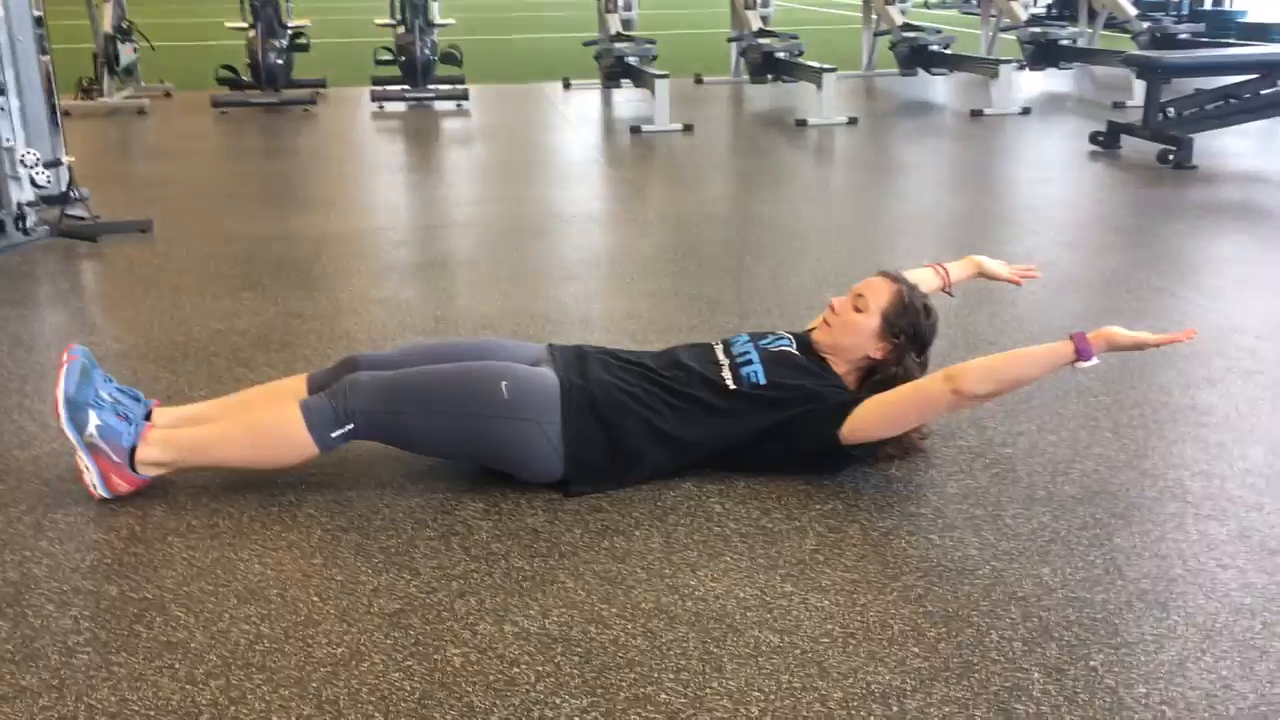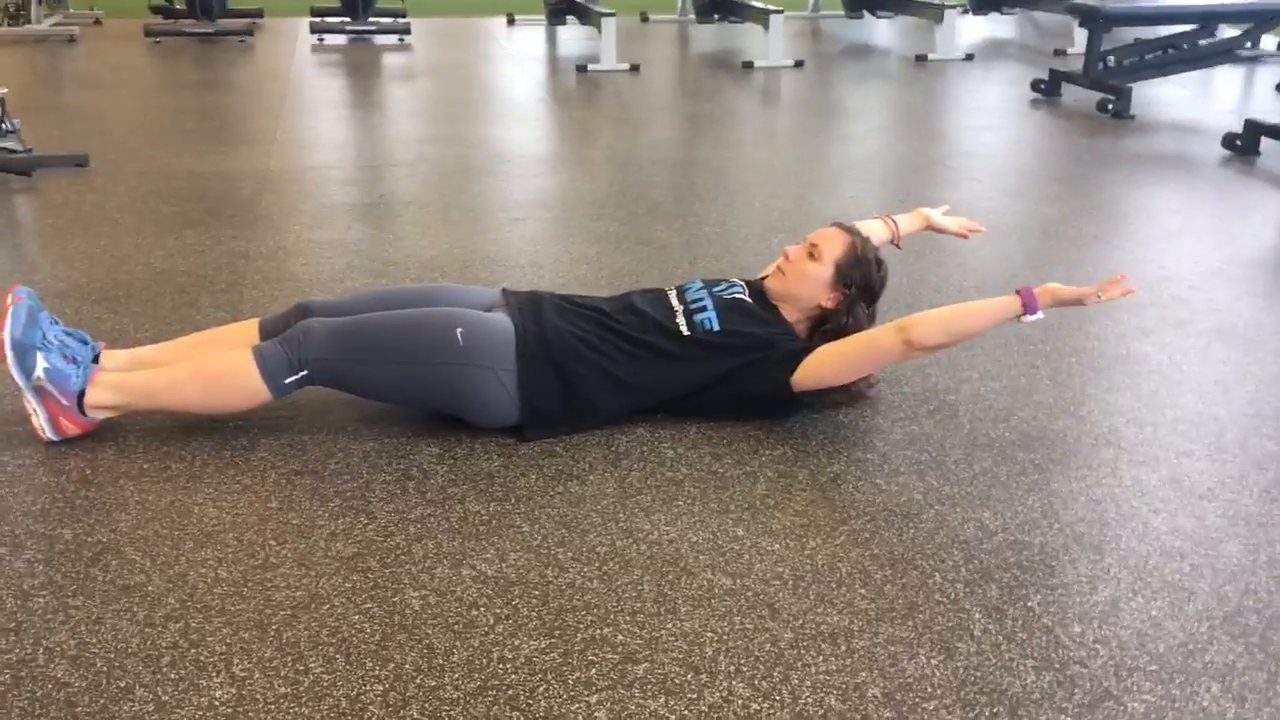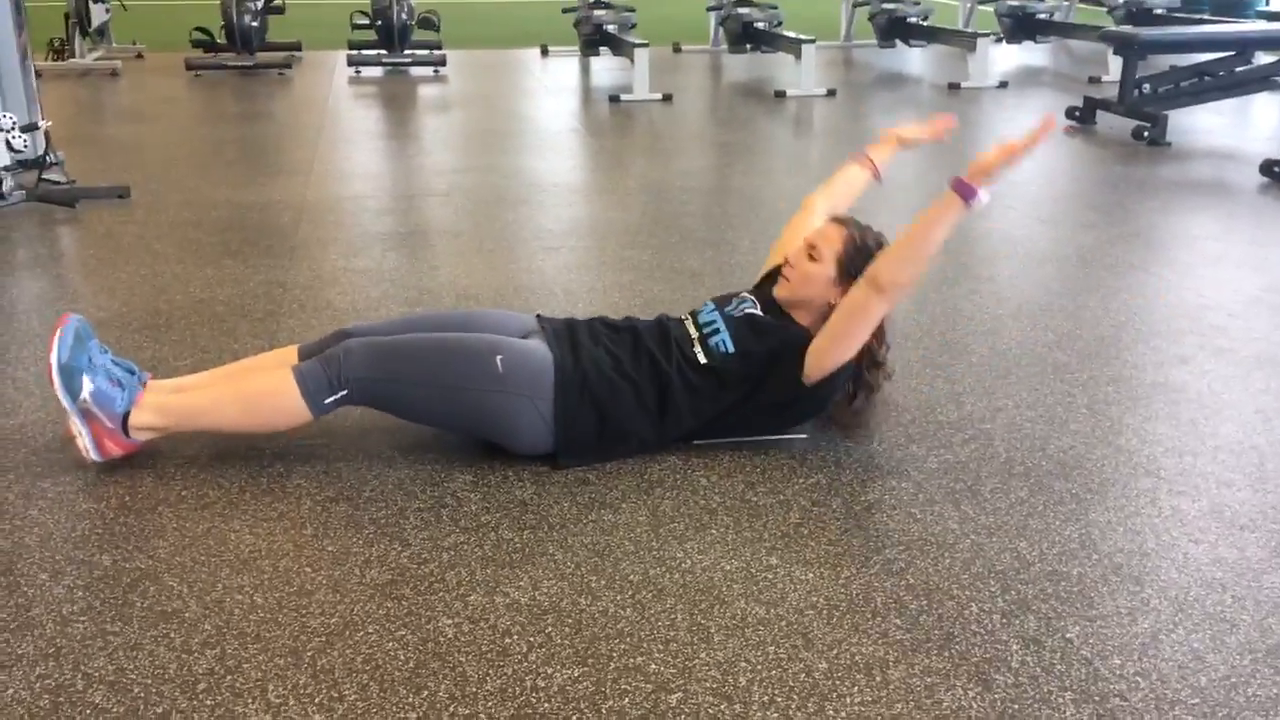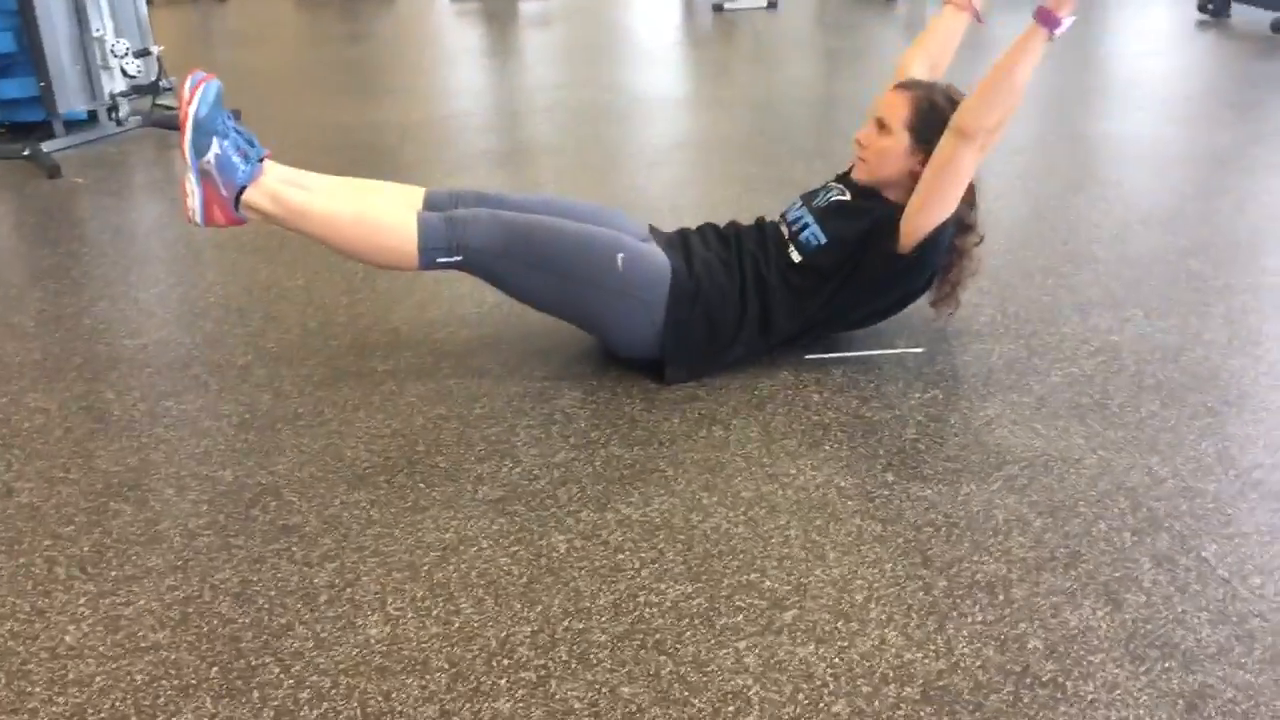
dt=1s
person 1, frame 1
left shoulder: (830, 411)
right shoulder: (802, 352)
left elbow: (958, 382)
right elbow: (896, 284)
left wrist: (1091, 344)
right wrist: (968, 263)
left hip: (570, 430)
right hip: (568, 371)
left knee: (355, 406)
right knee: (357, 372)
left ankle: (136, 454)
right ankle: (150, 423)
person 1, frame 2
left shoulder: (781, 361)
right shoulder: (754, 297)
left elbow: (908, 334)
right elbow: (849, 233)
left wrist: (1038, 299)
right wrist: (918, 216)
left hip: (523, 376)
right hip: (521, 316)
left knee: (306, 355)
right knee: (309, 315)
right ankle: (100, 367)
person 1, frame 3
left shoulder: (798, 367)
right shoulder: (765, 304)
left elbow: (881, 284)
right elbow: (820, 212)
left wrist: (967, 187)
right wrist: (882, 152)
left hip: (556, 401)
right hip: (550, 345)
left knee: (345, 374)
right knee: (342, 342)
left ankle: (130, 413)
right ankle: (141, 397)
person 1, frame 4
left shoulder: (902, 249)
right shoulder: (863, 189)
left elbow: (969, 134)
right elbow: (916, 84)
left hip: (675, 310)
right hip: (668, 255)
left knee: (464, 236)
right knee: (465, 206)
left ankle: (250, 188)
right ankle: (257, 179)
